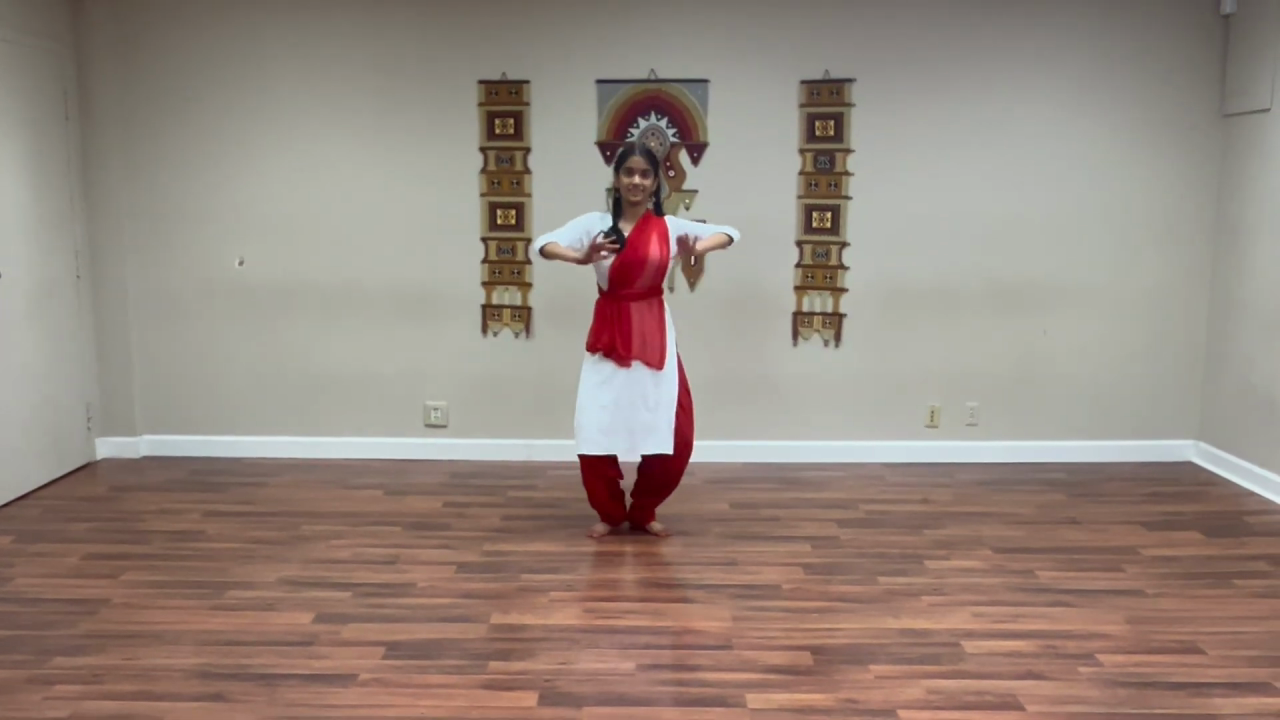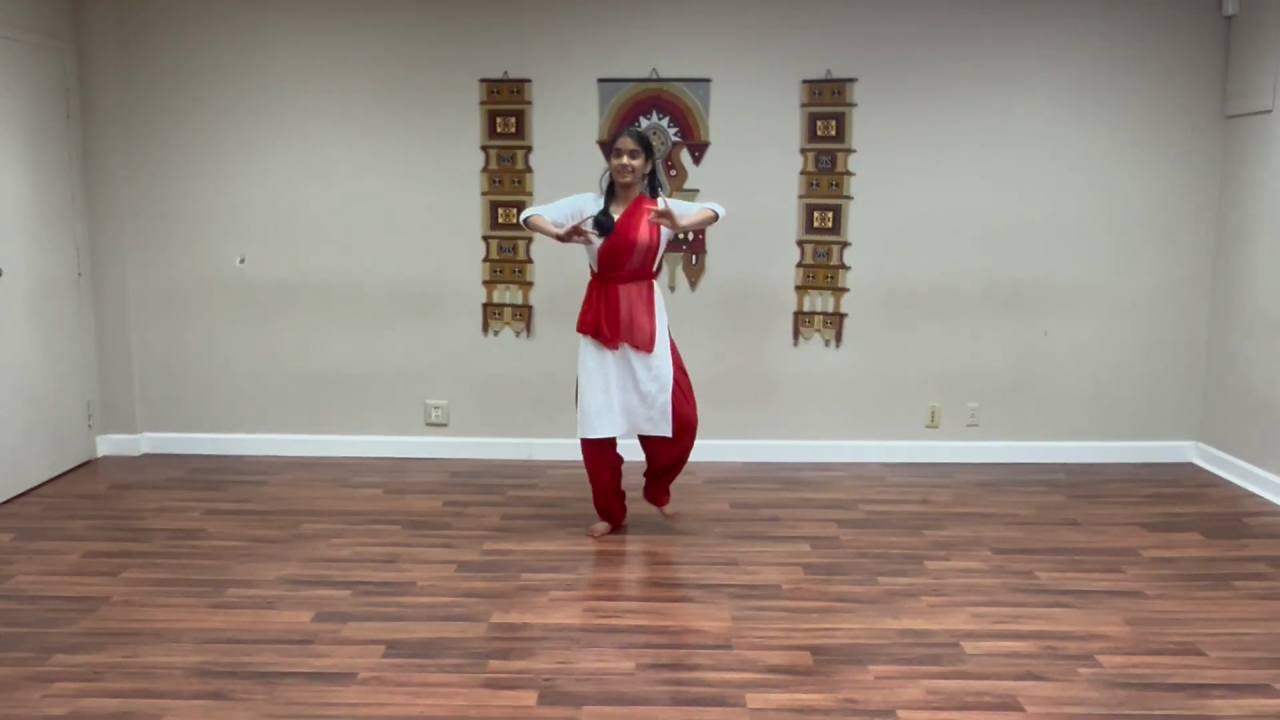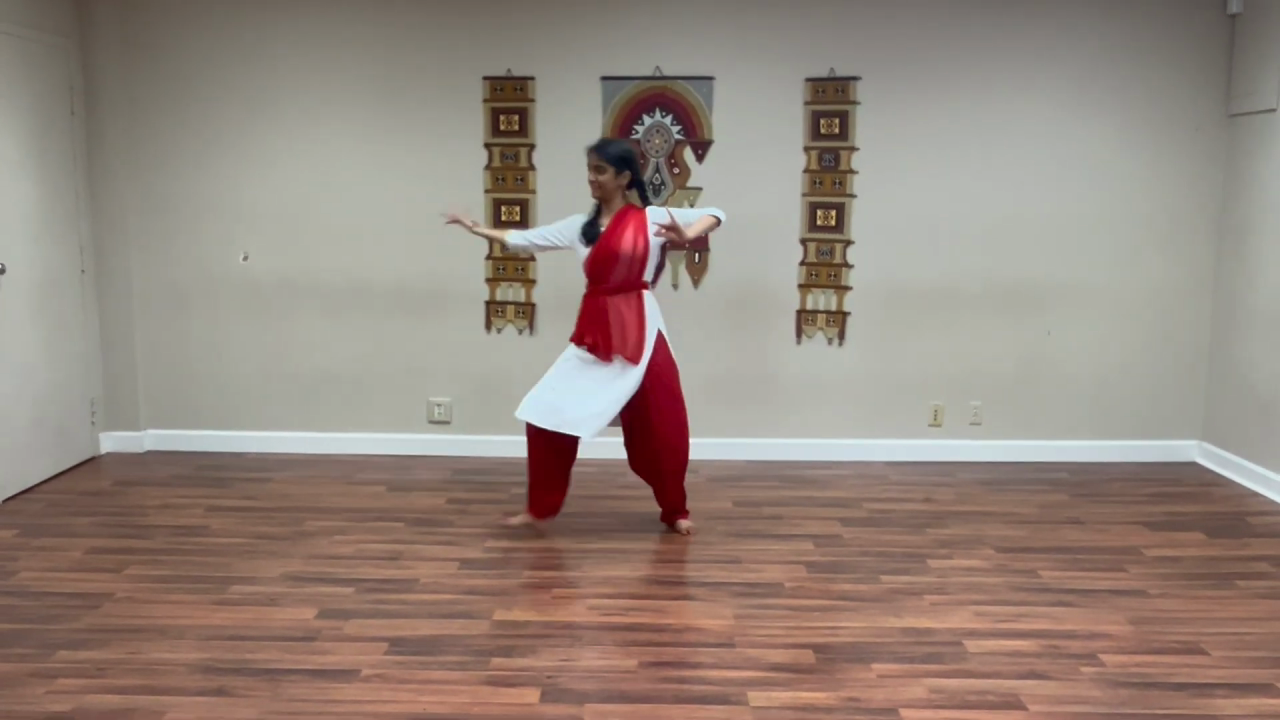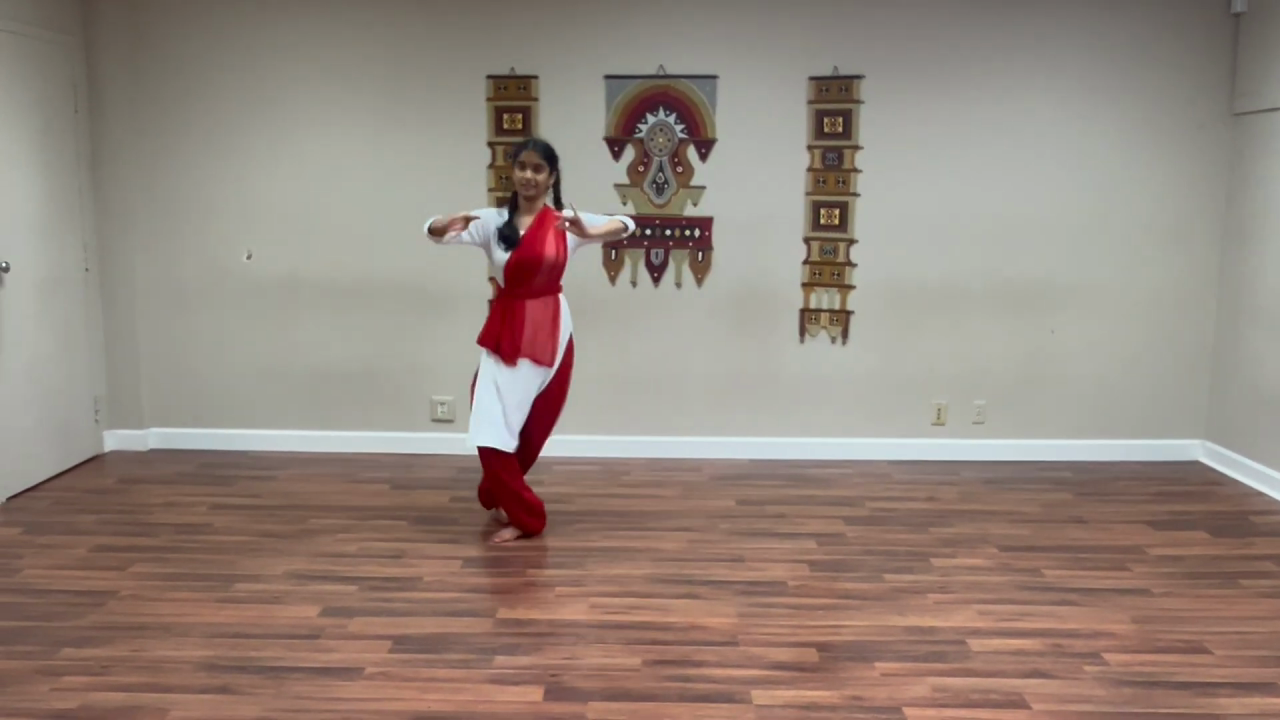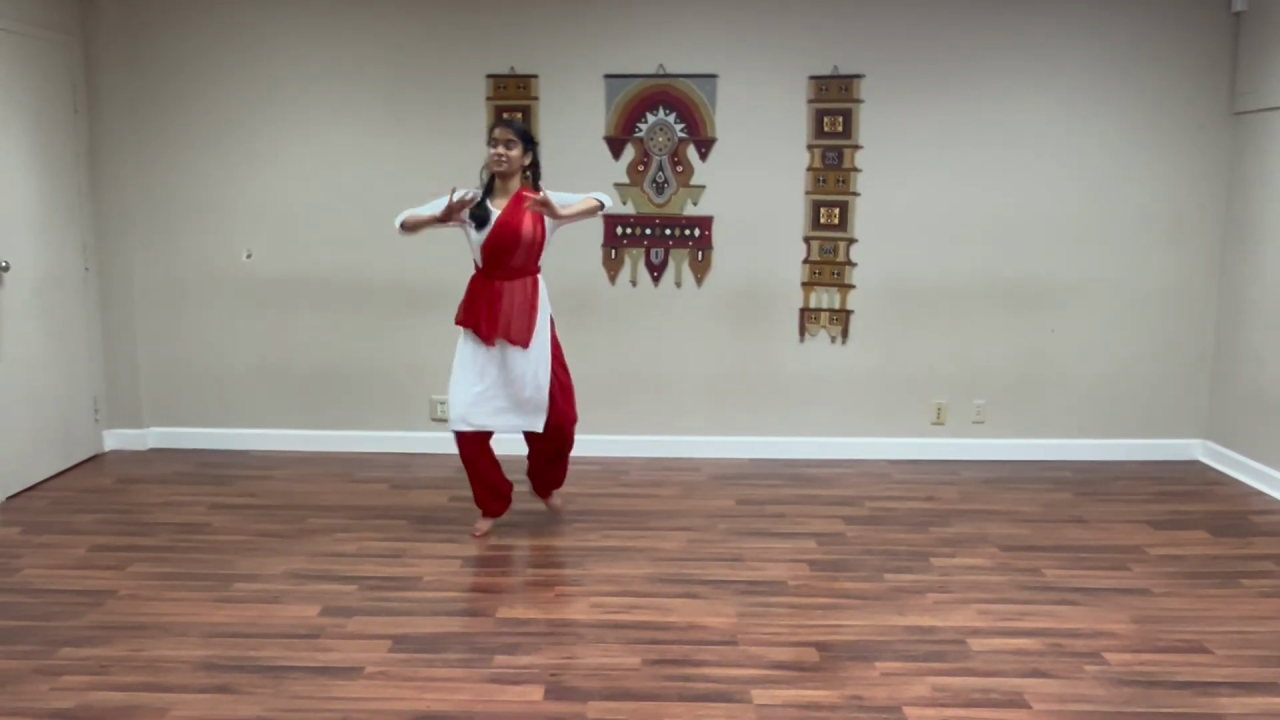
dt=0.5s
person 1, frame 1
left shoulder: (669, 226)
right shoulder: (595, 224)
left elbow: (730, 232)
right elbow: (543, 244)
left wrist: (698, 248)
right wrist: (579, 257)
left hip: (655, 336)
right hip: (608, 338)
left knee: (674, 438)
right knee: (594, 436)
left ankle: (643, 511)
right ankle: (611, 513)
person 1, frame 2
left shoulder: (660, 208)
right shoulder: (586, 205)
left elbow: (715, 210)
right elbow: (530, 216)
left wrist: (681, 225)
right wrist: (560, 234)
left hip: (647, 319)
right hip: (601, 319)
left knee: (677, 416)
right knee: (597, 421)
left ankle: (658, 489)
right ankle: (610, 512)
person 1, frame 3
left shoulder: (652, 219)
right shoulder: (580, 225)
left elbow: (714, 216)
right elbow: (526, 240)
left wrist: (687, 235)
right wrist: (476, 228)
left hip: (639, 330)
right hip: (593, 332)
left knee: (663, 430)
right knee: (545, 414)
left ankle: (675, 510)
right ankle: (541, 507)
person 1, frame 4
left shoulder: (566, 221)
right shoulder: (491, 221)
left elbow: (625, 223)
right elbow: (438, 229)
left wrist: (591, 234)
right wrist: (446, 226)
left hip: (551, 332)
right hip: (505, 335)
left knee: (528, 430)
right knee: (491, 433)
left ankle: (498, 498)
right ankle: (524, 517)
person 1, frame 5
left shoulder: (542, 202)
right shoulder: (470, 203)
left elbow: (600, 201)
right elbow: (404, 223)
left wrist: (560, 215)
right wrist: (439, 217)
left hip: (528, 312)
right hip: (482, 313)
left knee: (553, 414)
right knee: (470, 415)
left ankle: (546, 483)
right ankle: (492, 504)
